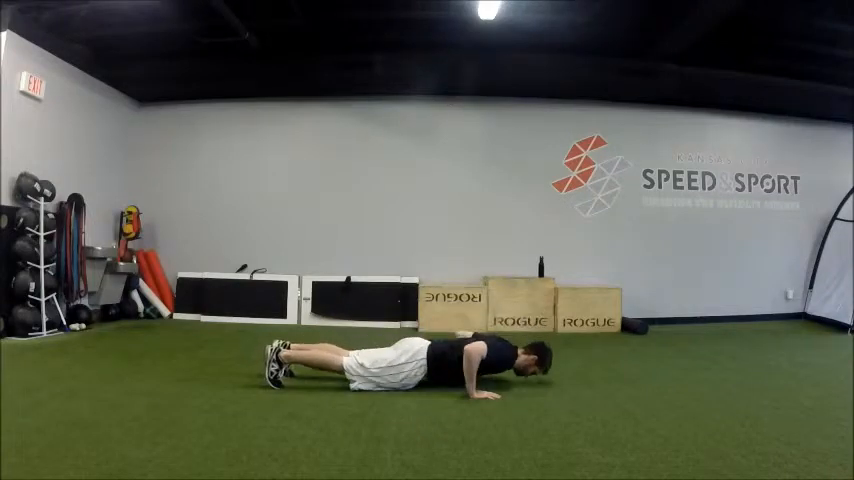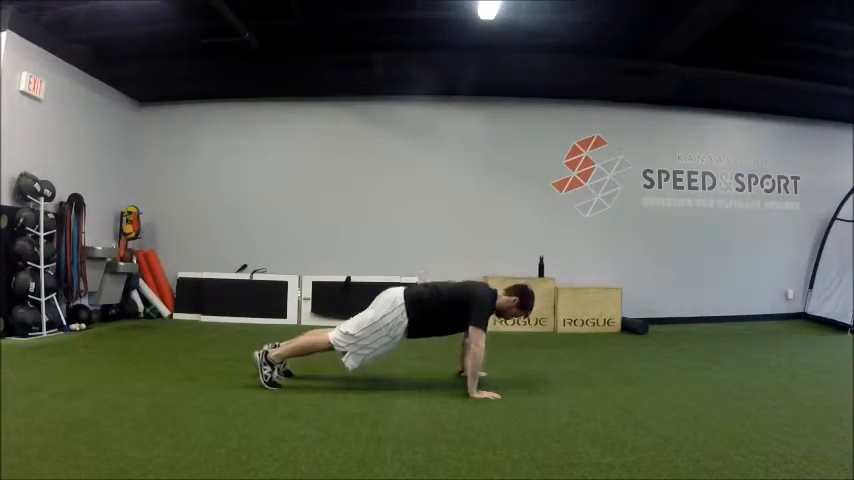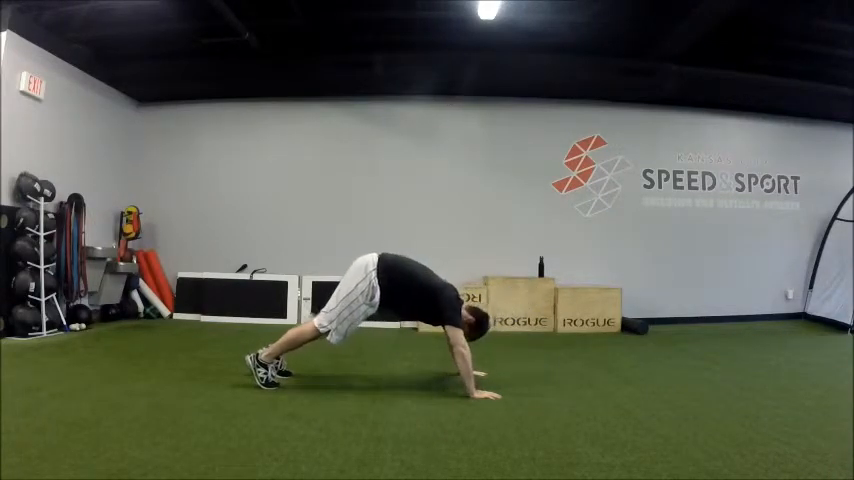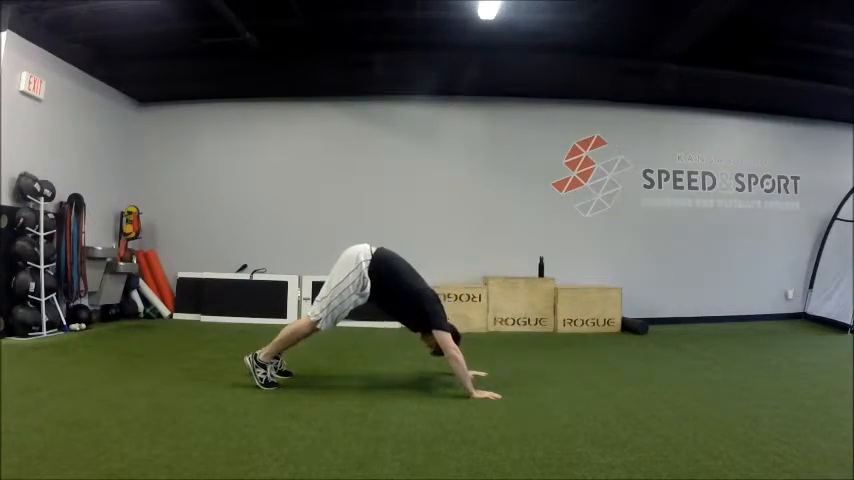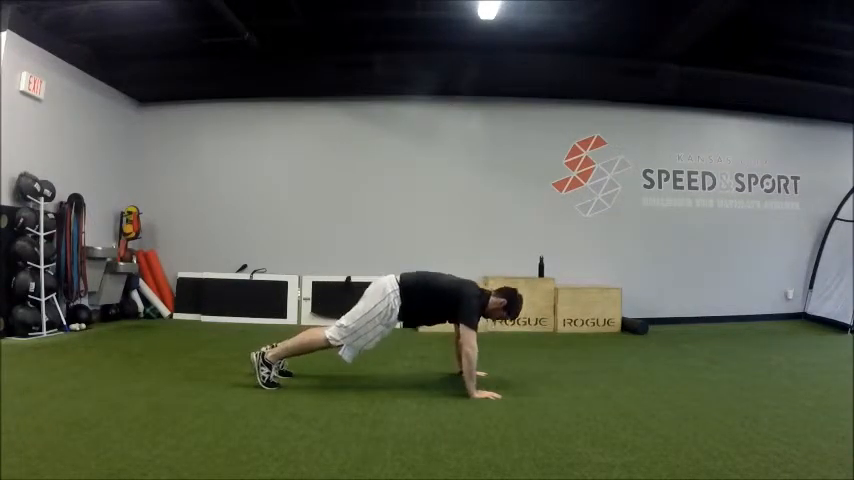
dt=1s
person 1, frame 1
left shoulder: (500, 346)
right shoulder: (506, 353)
left elbow: (462, 334)
right elbow: (471, 350)
left wrist: (469, 373)
right wrist: (473, 391)
left hip: (418, 350)
right hip: (418, 363)
left knee: (347, 356)
right knee: (347, 365)
left ankle: (286, 348)
right ankle: (283, 355)
person 1, frame 2
left shoulder: (480, 295)
right shoulder: (484, 299)
left elbow: (467, 337)
right elbow: (477, 345)
left wrist: (465, 369)
right wrist: (474, 390)
left hip: (401, 305)
right hip: (400, 311)
left knee: (339, 336)
right knee: (338, 340)
left ankle: (277, 349)
right ankle: (273, 357)
person 1, frame 3
left shoulder: (446, 301)
right shoulder: (449, 301)
left elbow: (454, 345)
right elbow: (460, 347)
left wrist: (465, 370)
right wrist: (473, 391)
left hip: (375, 274)
right hip: (372, 276)
left knee: (324, 325)
right knee: (325, 325)
left ankle: (272, 354)
right ankle: (264, 359)
person 1, frame 4
left shoulder: (427, 309)
right shoulder: (430, 310)
left elbow: (450, 352)
right elbow: (452, 351)
left wrist: (462, 371)
right wrist: (473, 391)
left hip: (364, 263)
right hip: (362, 266)
left knee: (319, 320)
right knee: (317, 319)
left ankle: (272, 357)
right ankle: (262, 359)
person 1, frame 5
left shoulder: (469, 295)
right shoulder: (473, 298)
left elbow: (460, 340)
right elbow: (468, 347)
left wrist: (463, 369)
right wrist: (473, 391)
left hip: (394, 294)
right hip: (391, 298)
left knee: (335, 334)
right knee: (336, 337)
left ankle: (277, 350)
right ankle: (269, 357)
